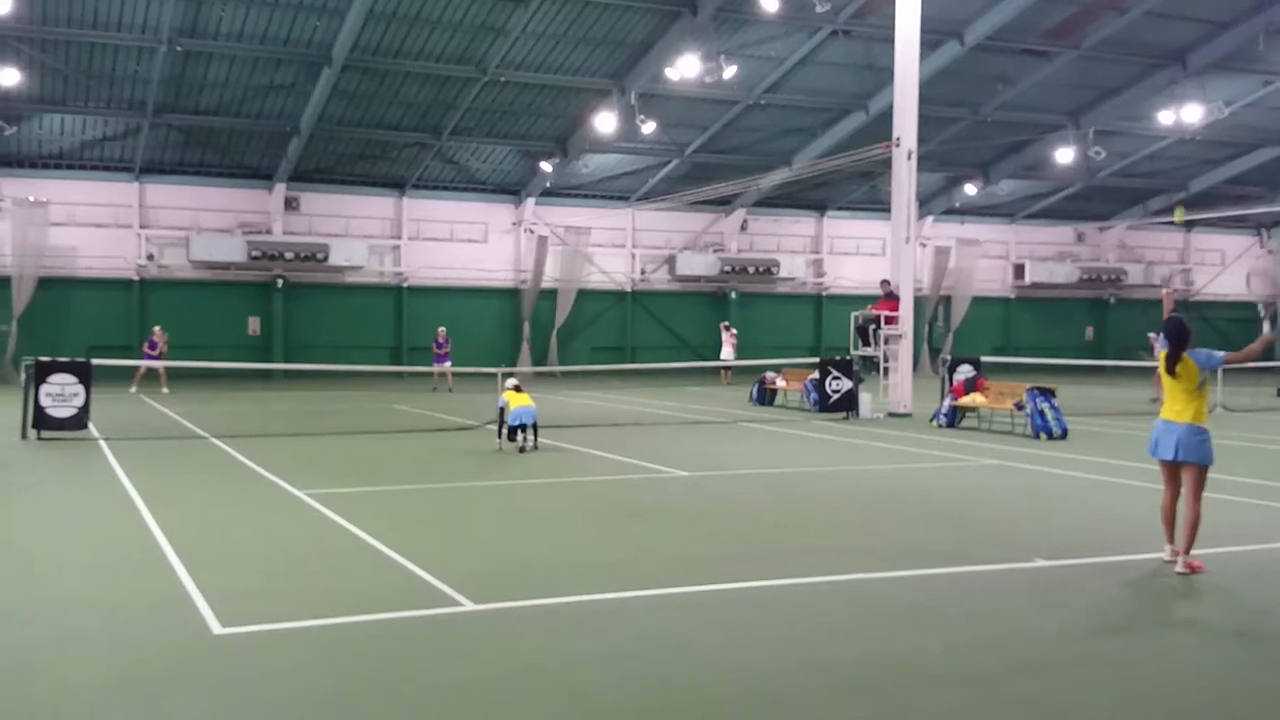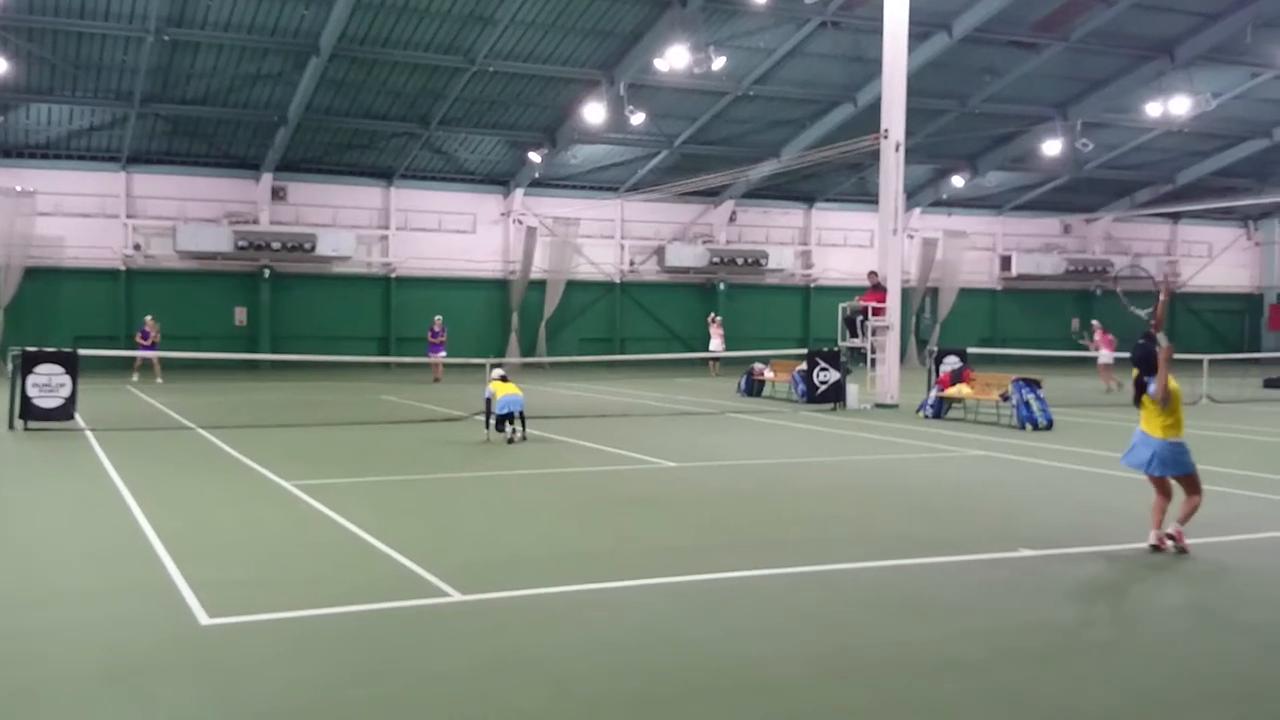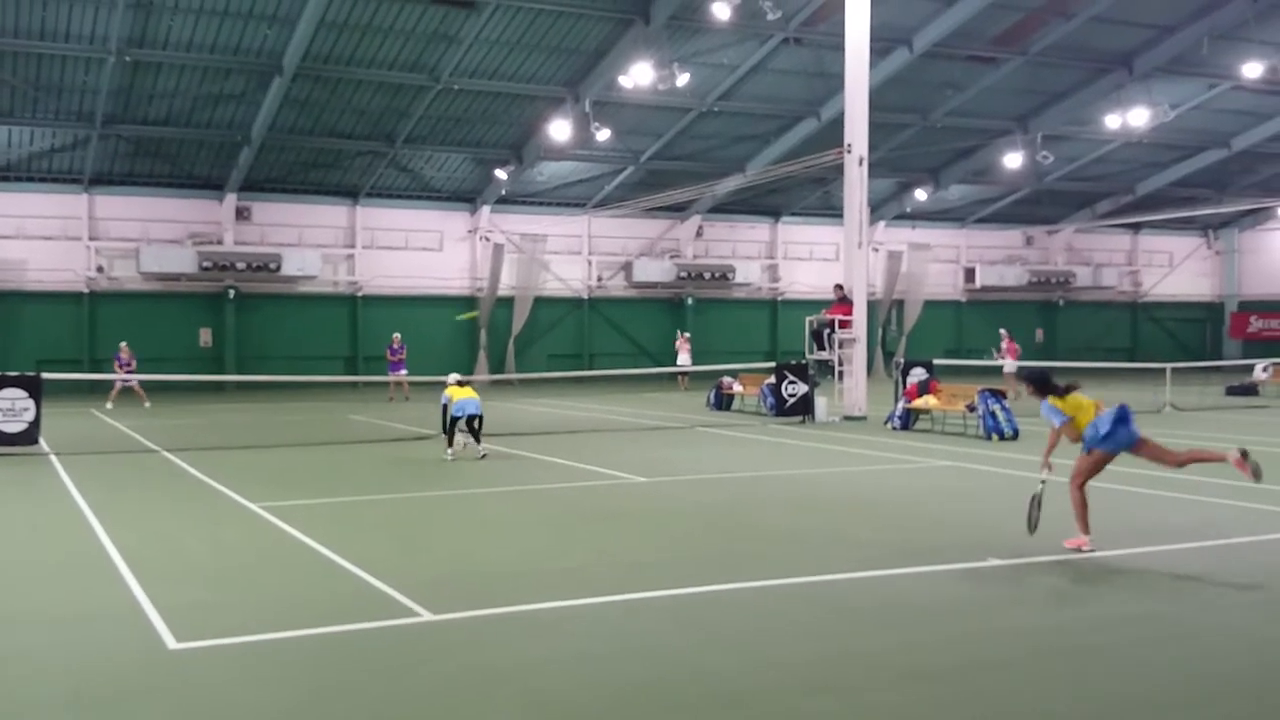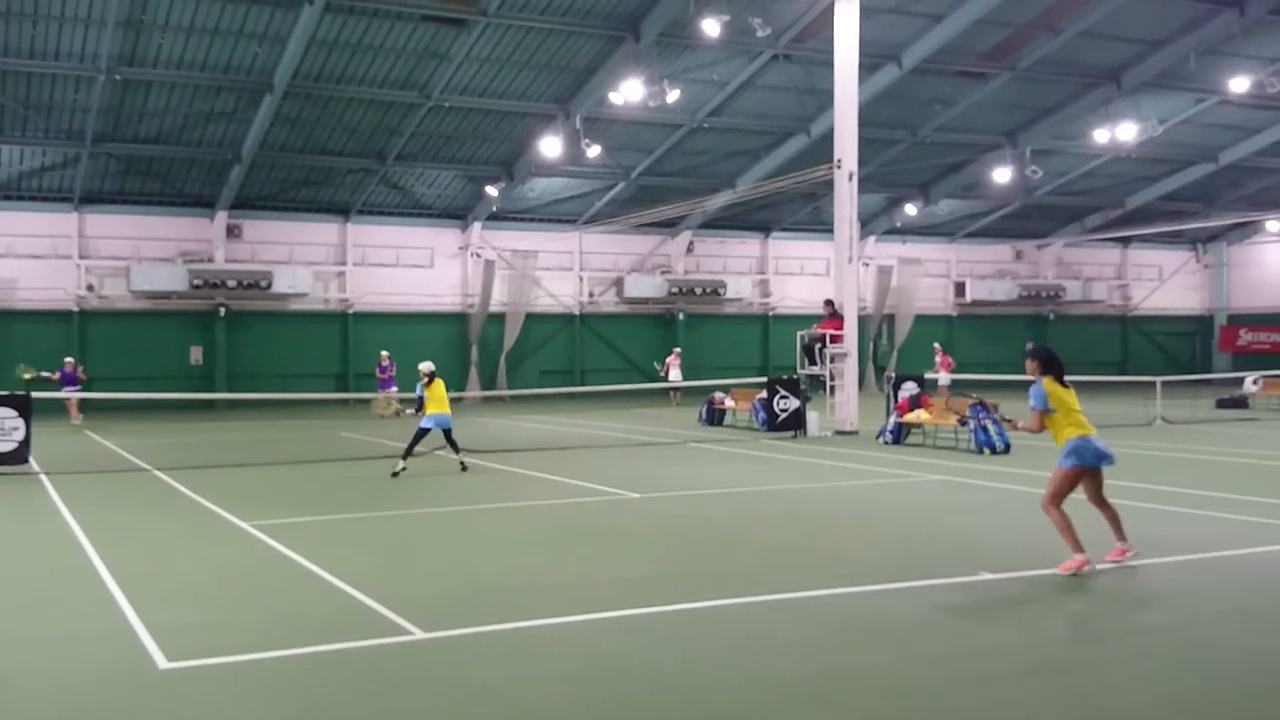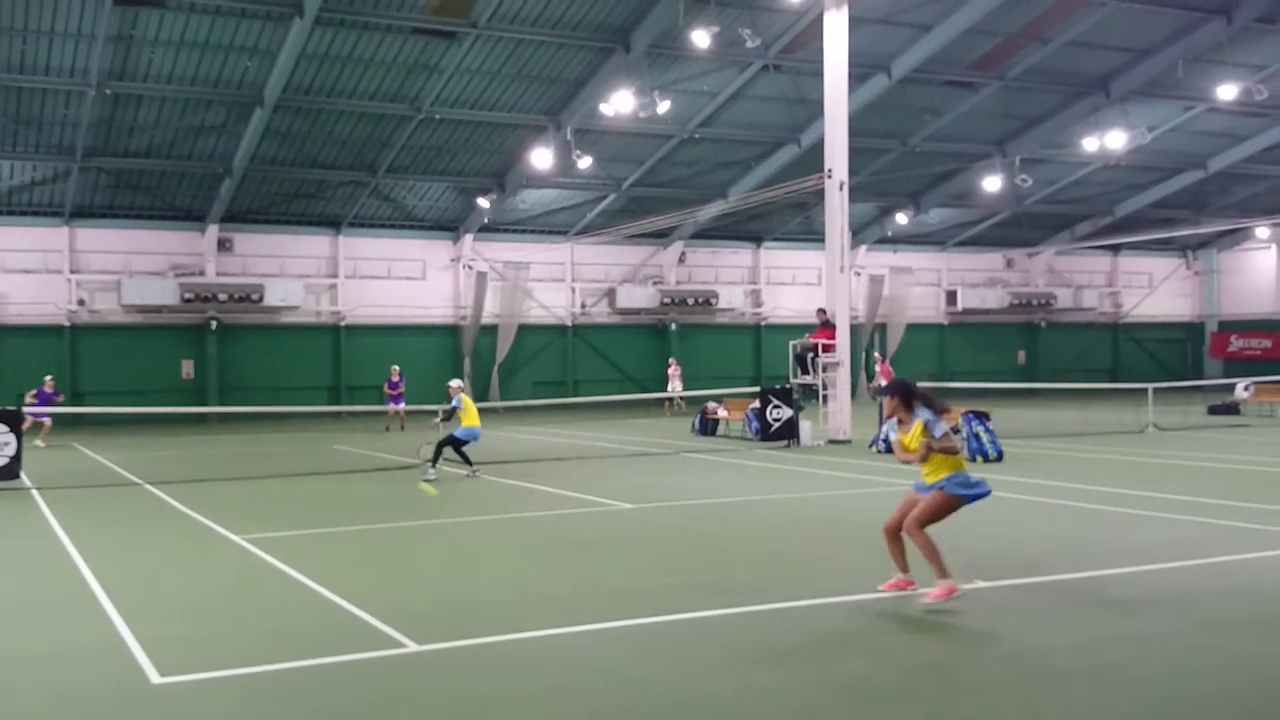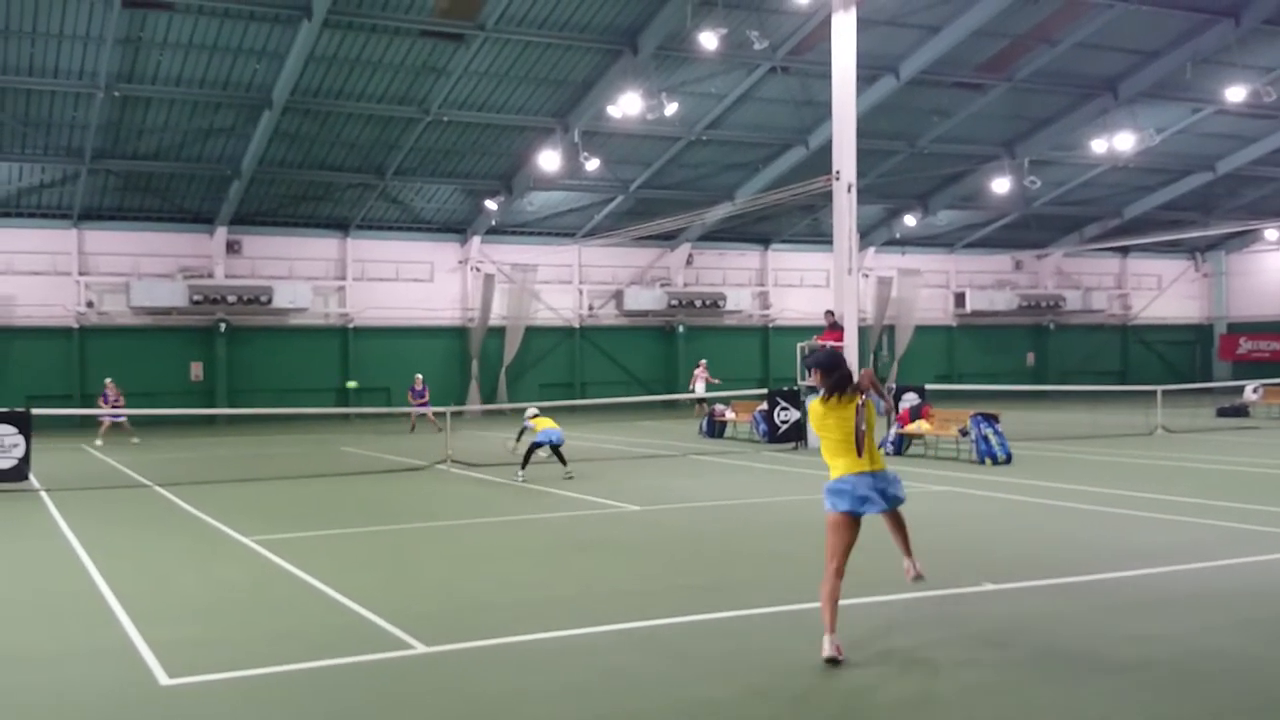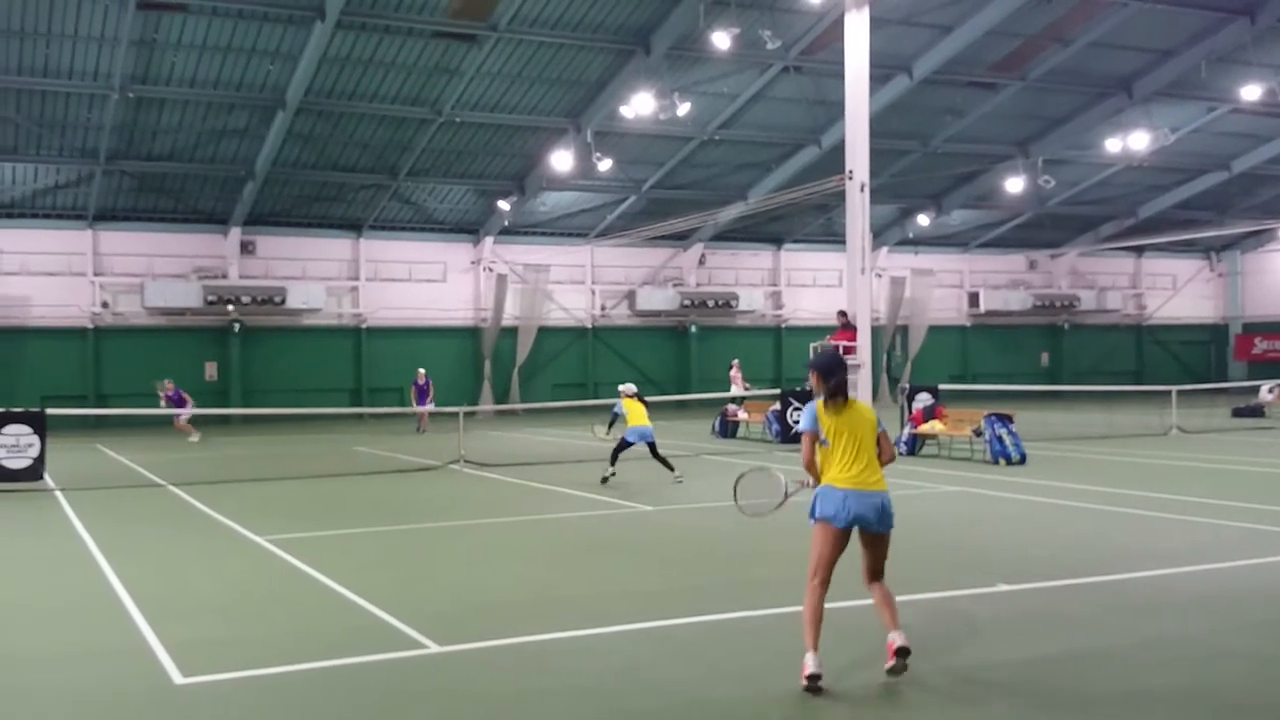
dt=0.7s
person 1, frame 1
left shoulder: (1164, 353)
right shoulder: (1198, 358)
left elbow: (1168, 325)
right elbow: (1243, 356)
left wrist: (1167, 295)
right wrist: (1266, 339)
left hip: (1165, 431)
right hip: (1191, 435)
left knee: (1170, 493)
right knee: (1192, 499)
left ankle: (1170, 548)
right ankle: (1184, 559)
person 1, frame 2
left shoulder: (1141, 373)
right shoulder: (1154, 385)
left elbow: (1154, 332)
right elbow: (1162, 397)
left wrist: (1163, 299)
right wrist: (1165, 366)
left hip: (1144, 444)
right hip: (1167, 447)
left knee: (1163, 495)
right knee: (1194, 494)
left ankle: (1156, 533)
right ankle: (1176, 528)
person 1, frame 3
left shoulder: (1047, 406)
right shoulder: (1062, 395)
left elbow: (1073, 436)
right elbow: (1057, 432)
right wrist: (1046, 455)
left hip: (1102, 435)
right hip: (1118, 427)
left knee: (1076, 483)
right knee: (1177, 459)
left ankle: (1084, 538)
right ankle: (1234, 458)
person 1, frame 4
left shoulder: (1038, 387)
right shoulder: (1062, 385)
left elbow: (1037, 426)
left wrist: (1020, 425)
right wrist: (1025, 425)
left hip: (1077, 449)
right hip: (1092, 444)
left knee: (1049, 503)
right knee: (1097, 499)
left ankle: (1080, 557)
right ankle: (1123, 546)
person 1, frame 5
left shoulder: (927, 418)
right shoulder: (891, 424)
left elbow: (953, 447)
right elbow: (901, 456)
left wrist: (931, 447)
right wrist: (916, 456)
left hip: (952, 482)
right hip: (929, 482)
left knee: (912, 525)
right knee: (890, 528)
left ankle: (946, 583)
right ankle: (904, 578)
person 1, frame 6
left shoulder: (814, 408)
right shoulder: (862, 399)
right elbow: (888, 407)
left wrist: (862, 384)
right wrist: (870, 385)
left hip: (845, 487)
right hip: (876, 479)
left knee: (834, 569)
right knee: (889, 508)
left ankle: (830, 639)
right ankle: (910, 563)
person 1, frame 7
left shoulder: (814, 409)
right shoulder: (867, 411)
left elbow: (808, 459)
right elbow: (886, 455)
left wrist: (819, 480)
left hip: (837, 500)
right hip: (876, 499)
left knee: (818, 583)
right knee: (875, 578)
left ankle: (812, 659)
right ankle: (896, 636)
